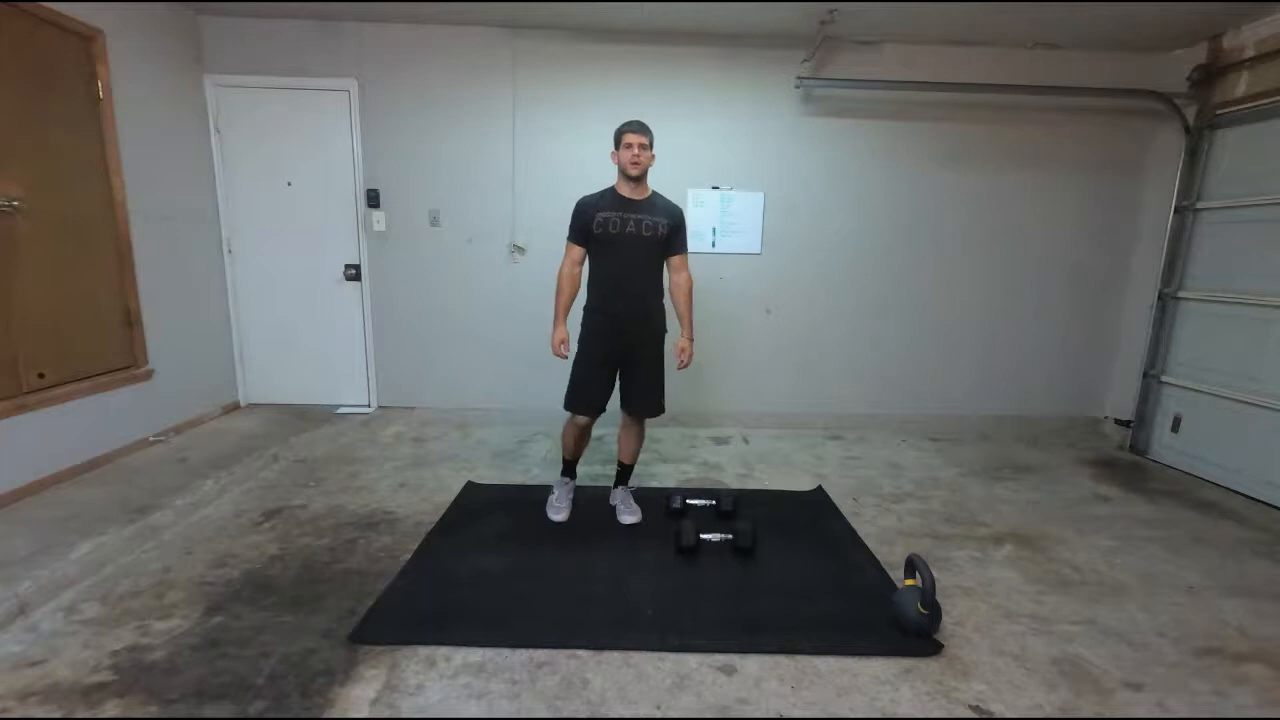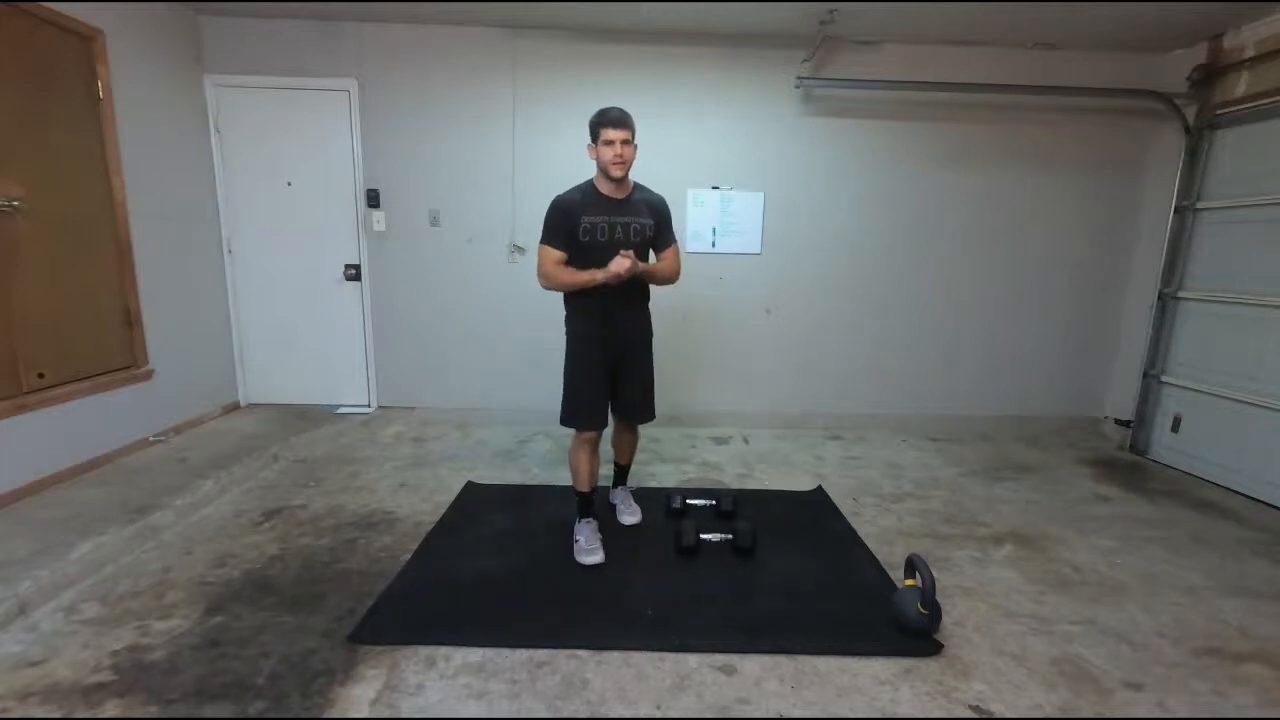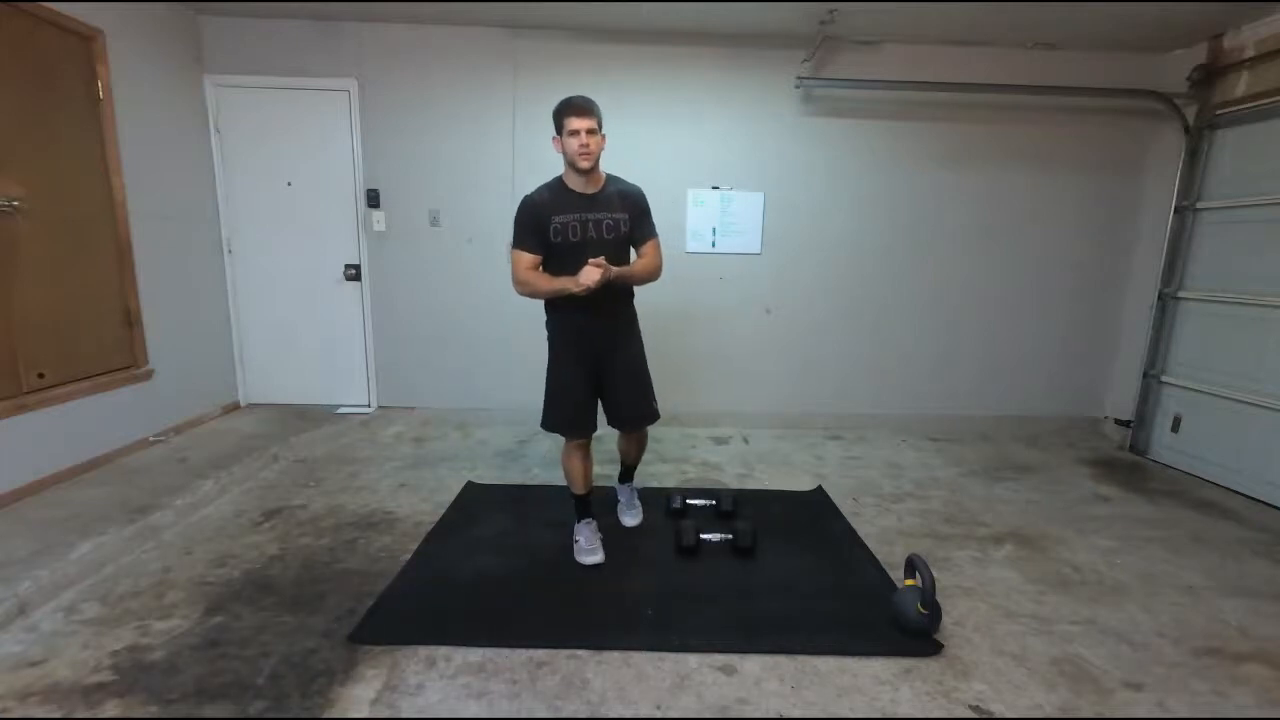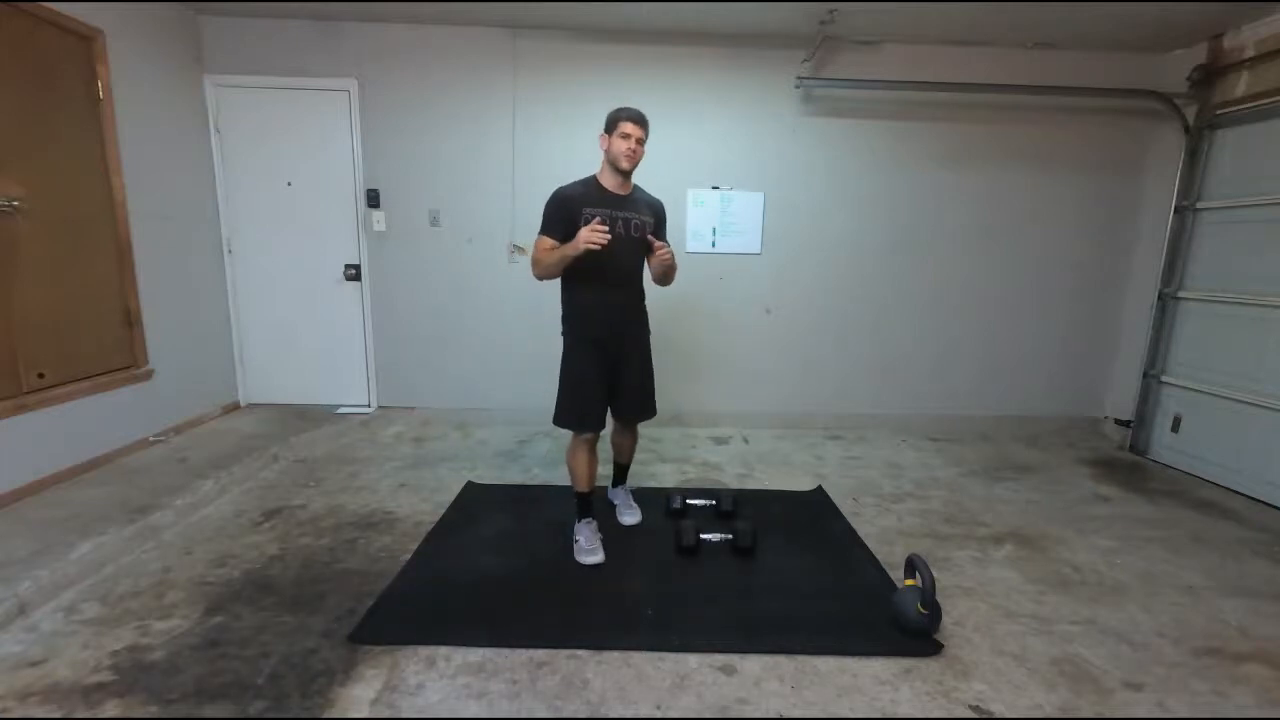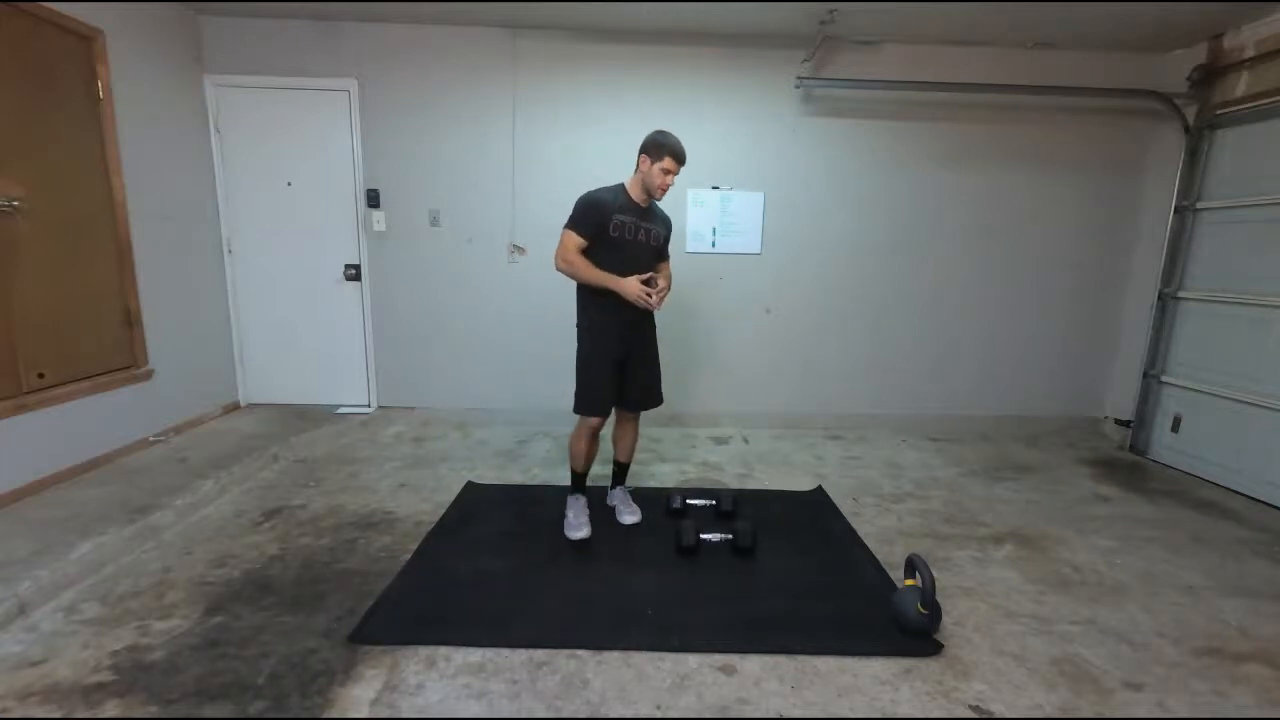
dt=1s
person 1, frame 1
left shoulder: (669, 213)
right shoulder: (590, 207)
left elbow: (679, 275)
right elbow: (571, 266)
left wrist: (686, 331)
right wrist: (559, 322)
left hip: (647, 332)
right hip: (598, 329)
left knee: (636, 414)
right knee: (582, 416)
left ankle: (621, 488)
right ankle: (566, 479)
person 1, frame 2
left shoulder: (653, 205)
right shoulder: (567, 205)
left elbow: (672, 267)
right elbow: (547, 273)
left wrist: (638, 268)
right wrist: (603, 273)
left hip: (635, 333)
right hip: (587, 335)
left knee: (629, 419)
right knee: (587, 430)
left ankle: (620, 488)
right ankle: (585, 519)
person 1, frame 3
left shoulder: (630, 197)
right shoulder: (537, 205)
left elbow: (653, 264)
right elbow: (523, 278)
left wrist: (612, 273)
right wrist: (574, 282)
left hip: (622, 335)
right hip: (569, 340)
left knee: (636, 426)
right knee: (577, 436)
left ankle: (626, 486)
right ankle: (584, 521)
person 1, frame 4
left shoulder: (651, 207)
right shoulder: (569, 198)
left elbow: (662, 279)
right elbow: (540, 266)
left wrist: (666, 262)
right wrist: (575, 246)
left hip: (633, 334)
right hip: (584, 337)
left knee: (628, 421)
right knee: (585, 430)
left ankle: (620, 488)
right ankle: (584, 520)
person 1, frame 5
left shoulder: (661, 221)
right shoulder: (597, 203)
right elbow: (565, 258)
left wrist: (663, 286)
right wrist: (620, 284)
left hip: (640, 330)
right hip: (599, 328)
left knee: (630, 412)
right knee: (591, 418)
left ankle: (618, 489)
right ankle: (576, 497)
